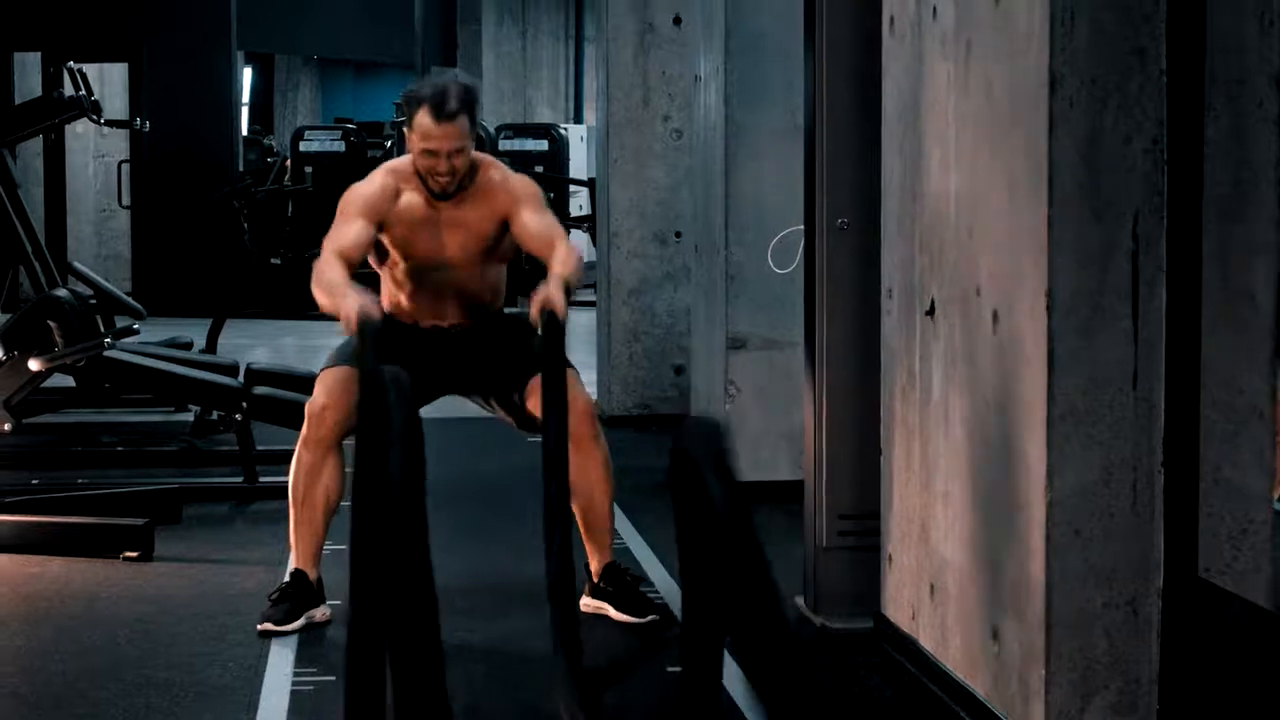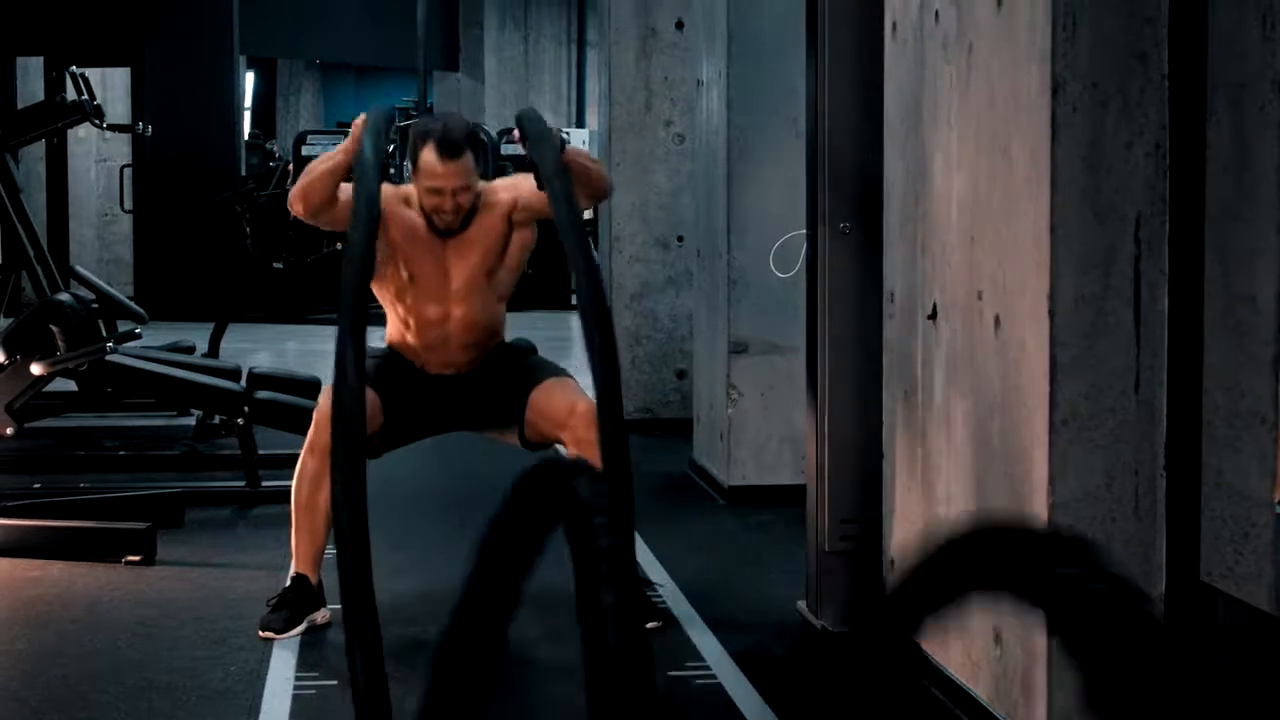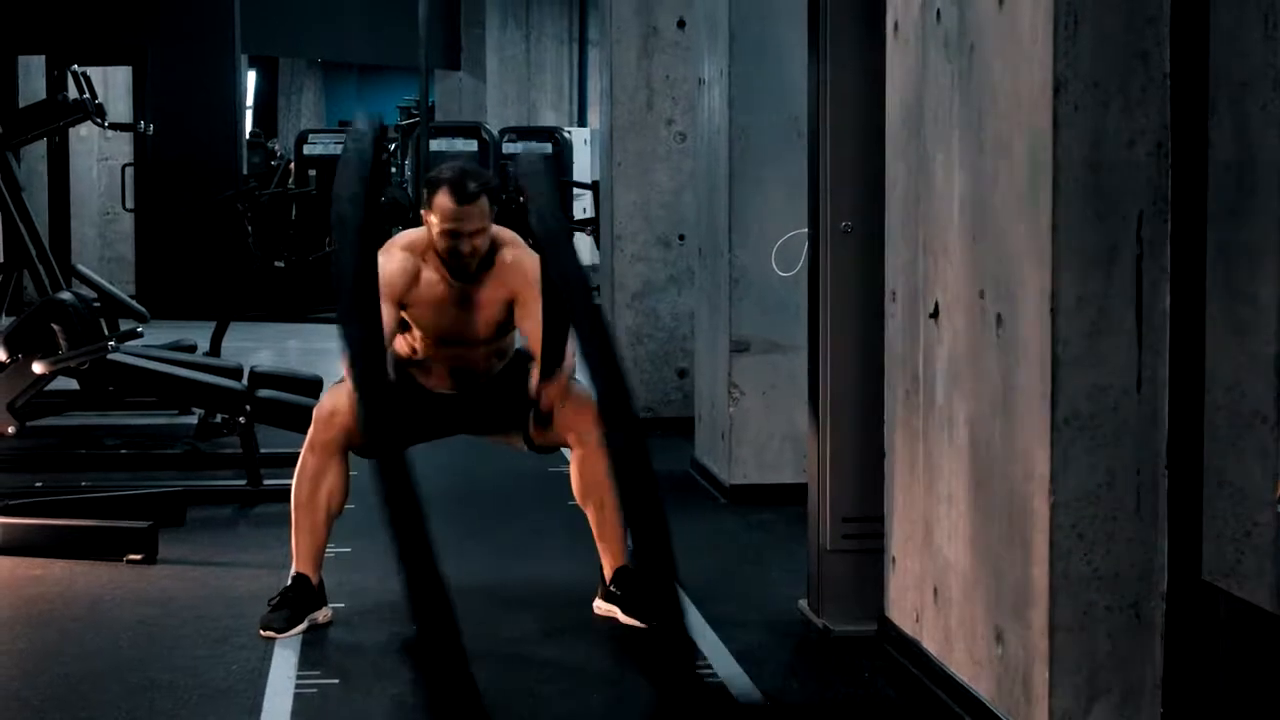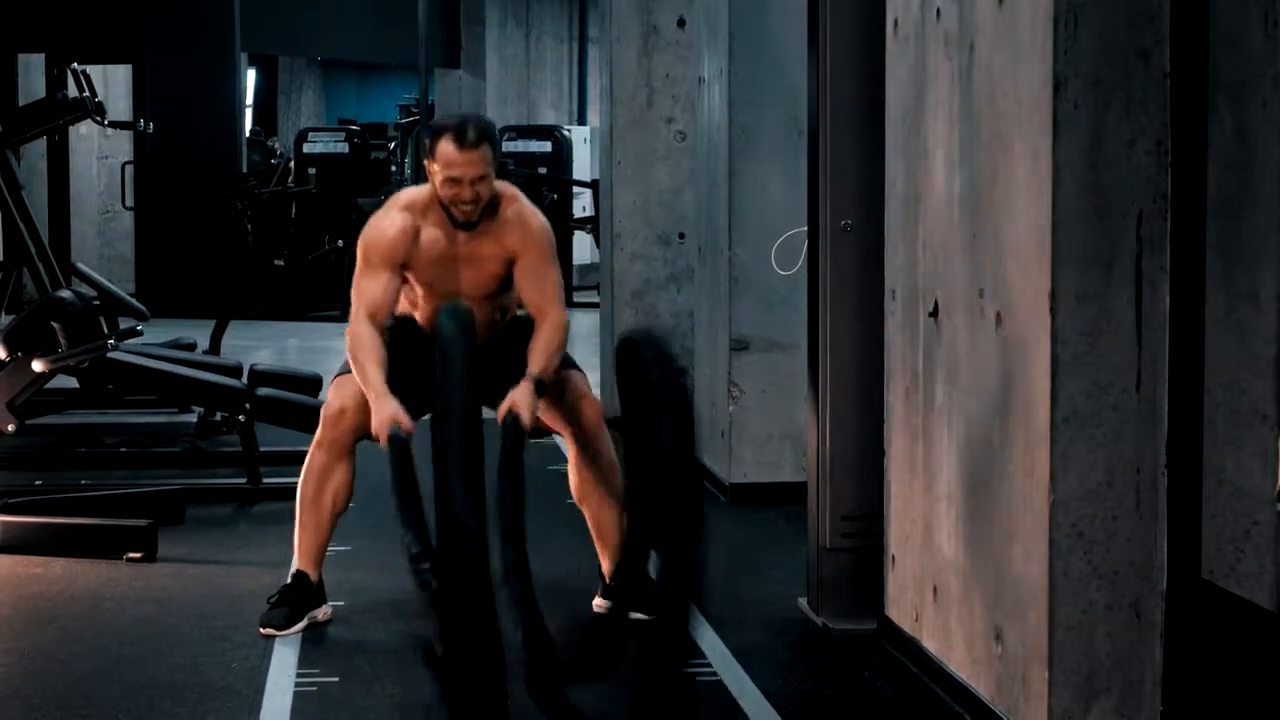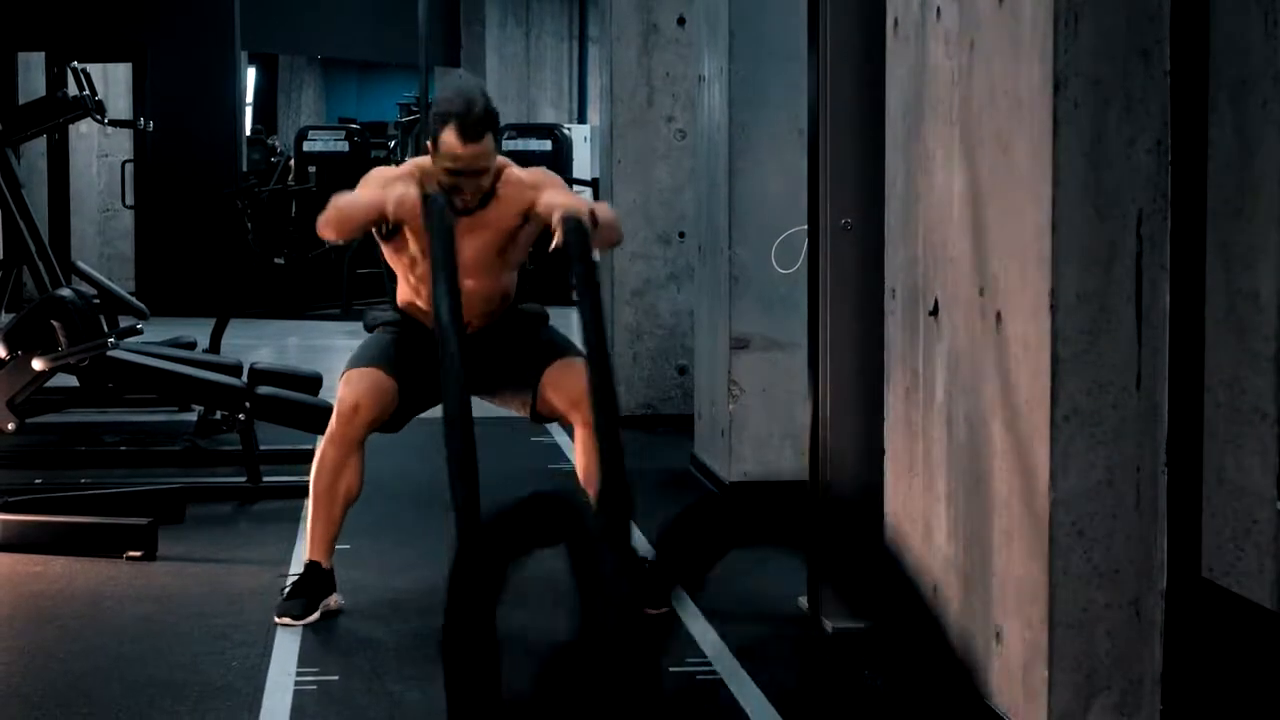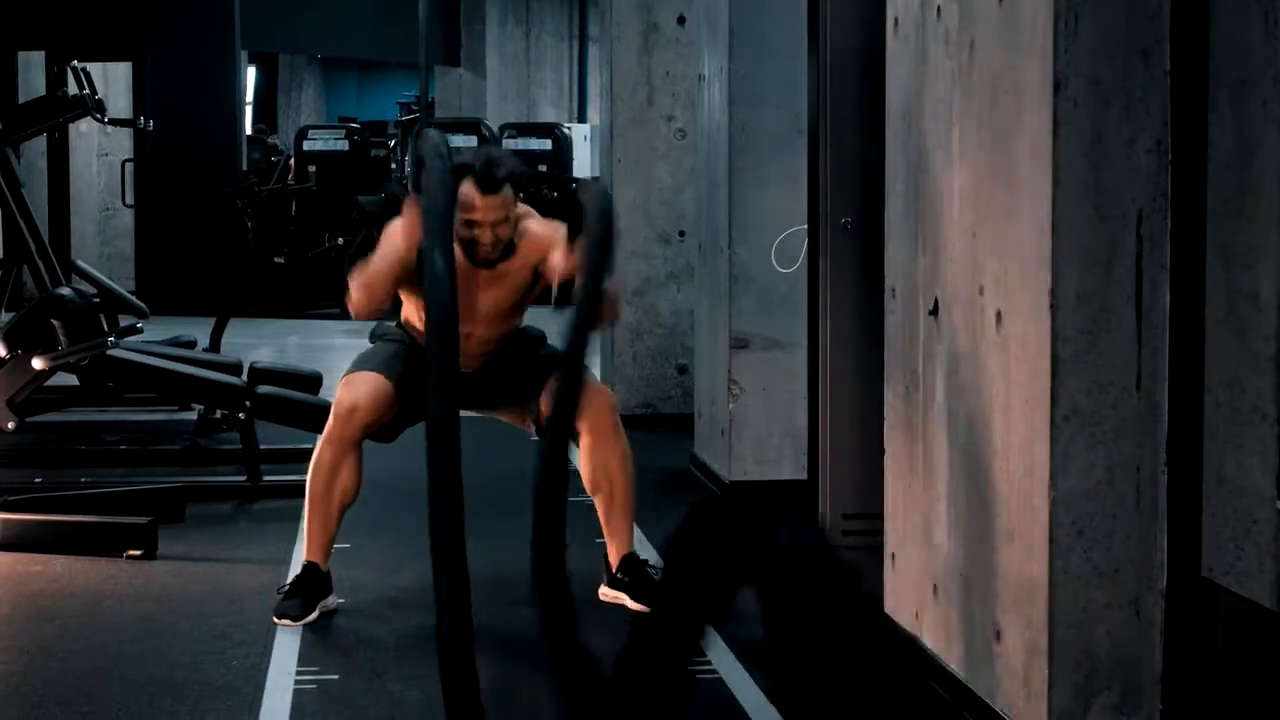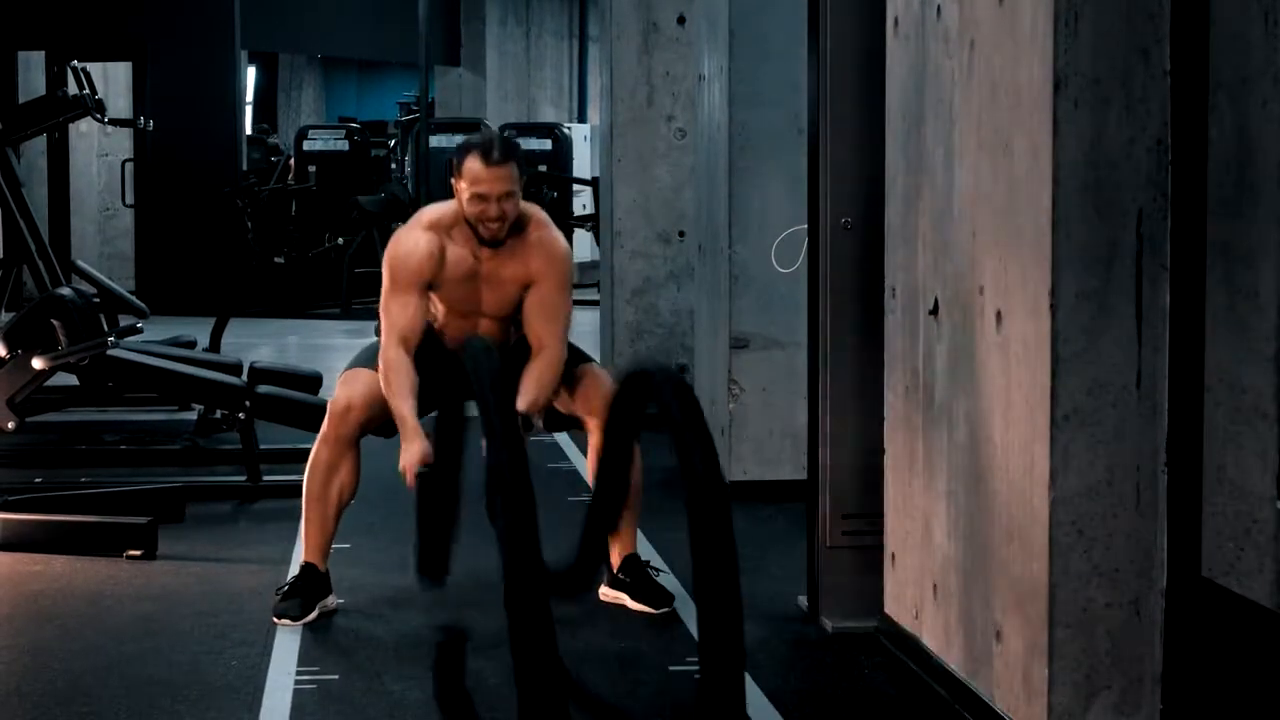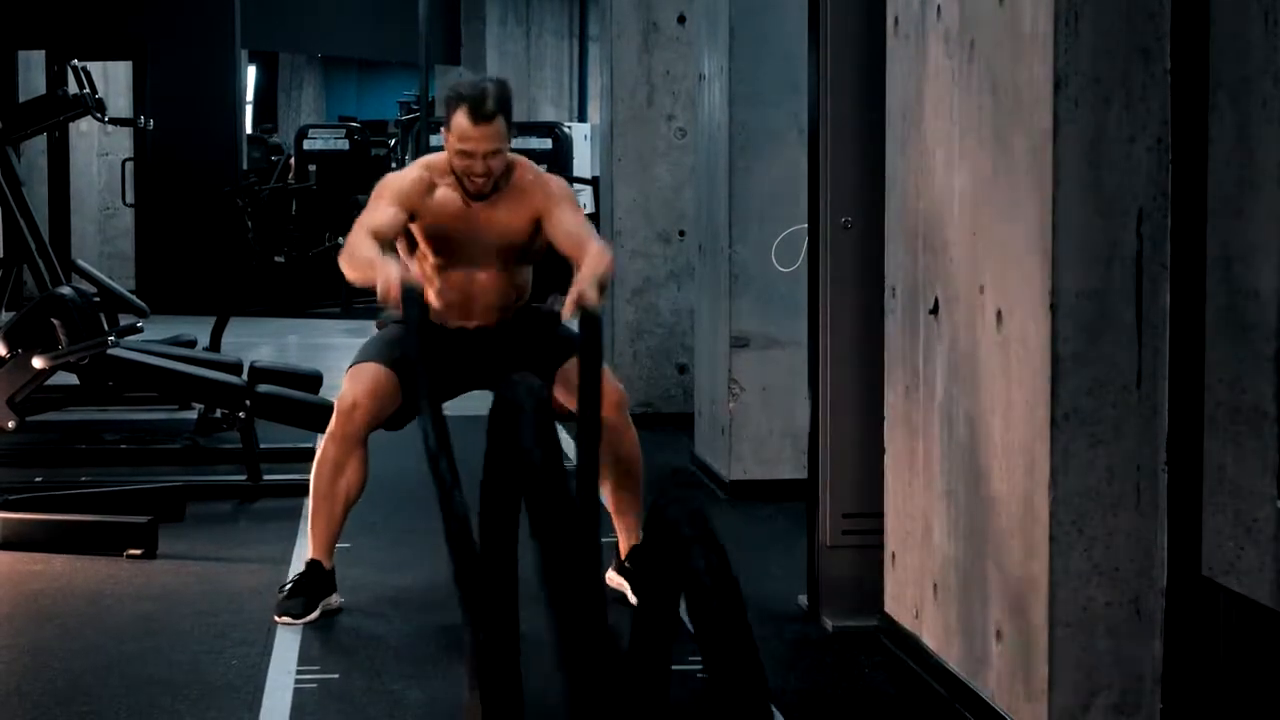
dt=0.5s
person 1, frame 1
left shoulder: (506, 187)
right shoulder: (378, 191)
left elbow: (562, 248)
right elbow: (326, 267)
left wrist: (556, 281)
right wrist: (346, 295)
left hip: (491, 336)
right hip: (401, 335)
left knee: (579, 412)
right knee: (323, 413)
left ankle: (605, 576)
right ankle: (303, 582)
person 1, frame 2
left shoulder: (510, 202)
right shoulder: (387, 209)
left elbow: (598, 189)
right elbow: (305, 204)
left wrist: (555, 152)
right wrist: (350, 148)
left hip: (499, 374)
right hip: (407, 375)
left knee: (583, 417)
right knee: (330, 419)
right ankle: (303, 586)
person 1, frame 3
left shoulder: (519, 263)
right shoulder: (398, 262)
left wrist: (551, 374)
left hip: (501, 384)
right hip: (413, 385)
left knee: (589, 420)
right knee: (329, 421)
left ankle: (618, 582)
right ankle: (305, 588)
person 1, frame 4
left shoulder: (525, 223)
right shoulder: (394, 225)
left elbow: (550, 314)
right elbow: (365, 320)
left wrist: (532, 383)
right wrist: (380, 392)
left hip: (507, 340)
right hip: (420, 341)
left knee: (585, 413)
right knee: (340, 419)
left ankle: (618, 575)
right ankle: (306, 582)
person 1, frame 5
left shoulder: (527, 186)
right shoulder: (399, 183)
left elbow: (610, 231)
right elbow: (329, 224)
left wrist: (585, 214)
right wrist: (385, 202)
left hip: (504, 332)
right hip: (417, 333)
left knee: (590, 401)
right knee: (350, 411)
right ankle: (316, 575)
person 1, frame 6
left shoulder: (542, 237)
right shoulder: (419, 234)
left elbow: (602, 312)
right elbow: (361, 303)
right wrist: (409, 237)
left hip: (507, 360)
right hip: (420, 354)
left knee: (599, 408)
right knee: (349, 411)
left ankle: (624, 568)
right ankle: (313, 577)
person 1, frame 7
left shoulder: (546, 245)
right shoulder: (419, 242)
left elbow: (549, 348)
right elbow: (396, 347)
left wrist: (520, 417)
right wrist: (410, 433)
left hip: (513, 349)
right hip: (430, 346)
left knee: (610, 403)
right knee: (344, 412)
left ankle: (625, 568)
right ankle: (313, 577)
person 1, frame 8
left shoulder: (541, 188)
right shoulder: (412, 184)
left elbow: (595, 251)
right elbow: (352, 253)
left wrist: (589, 277)
right wrist: (382, 261)
left hip: (517, 330)
right hip: (428, 331)
left knee: (609, 399)
right knee: (351, 409)
left ankle: (630, 557)
right ankle: (318, 572)
